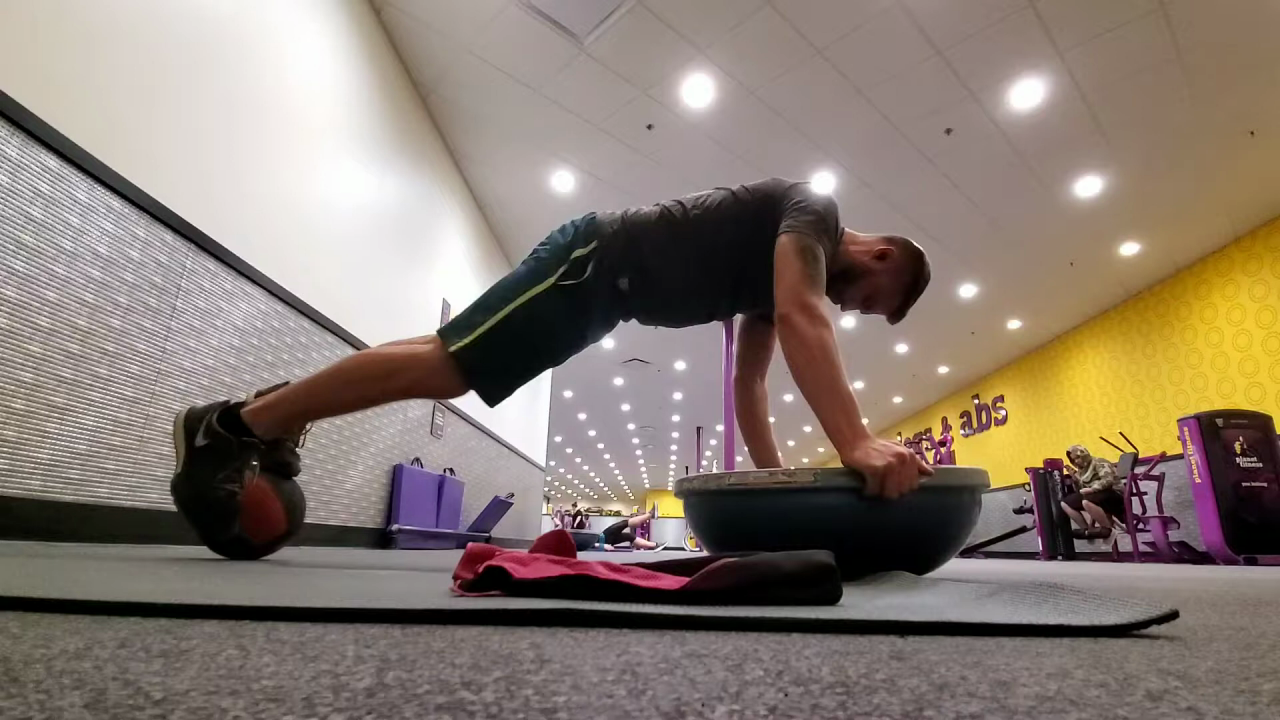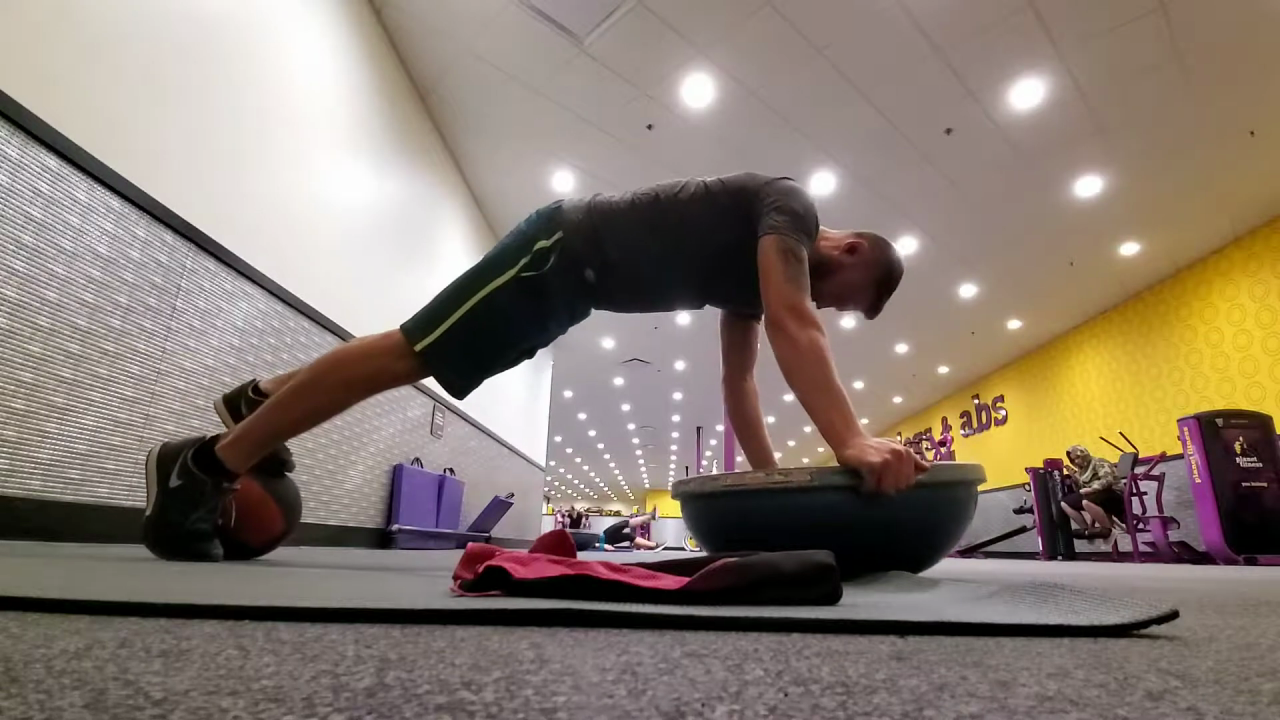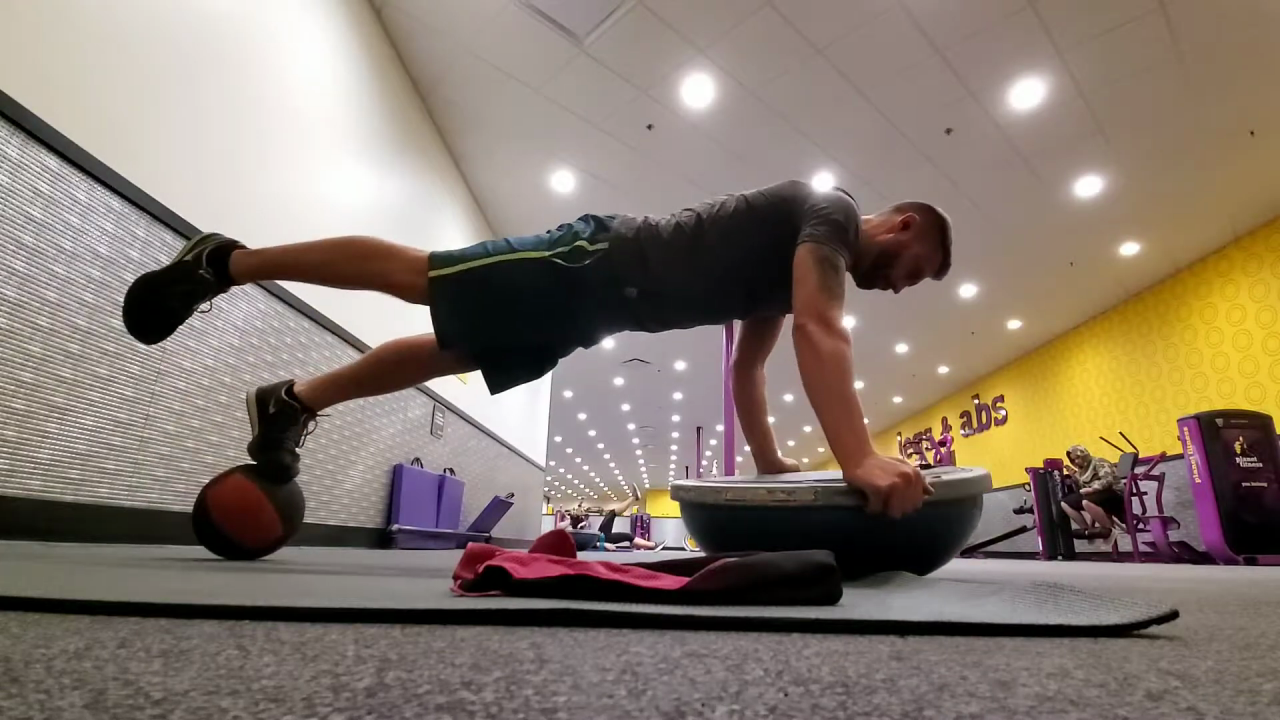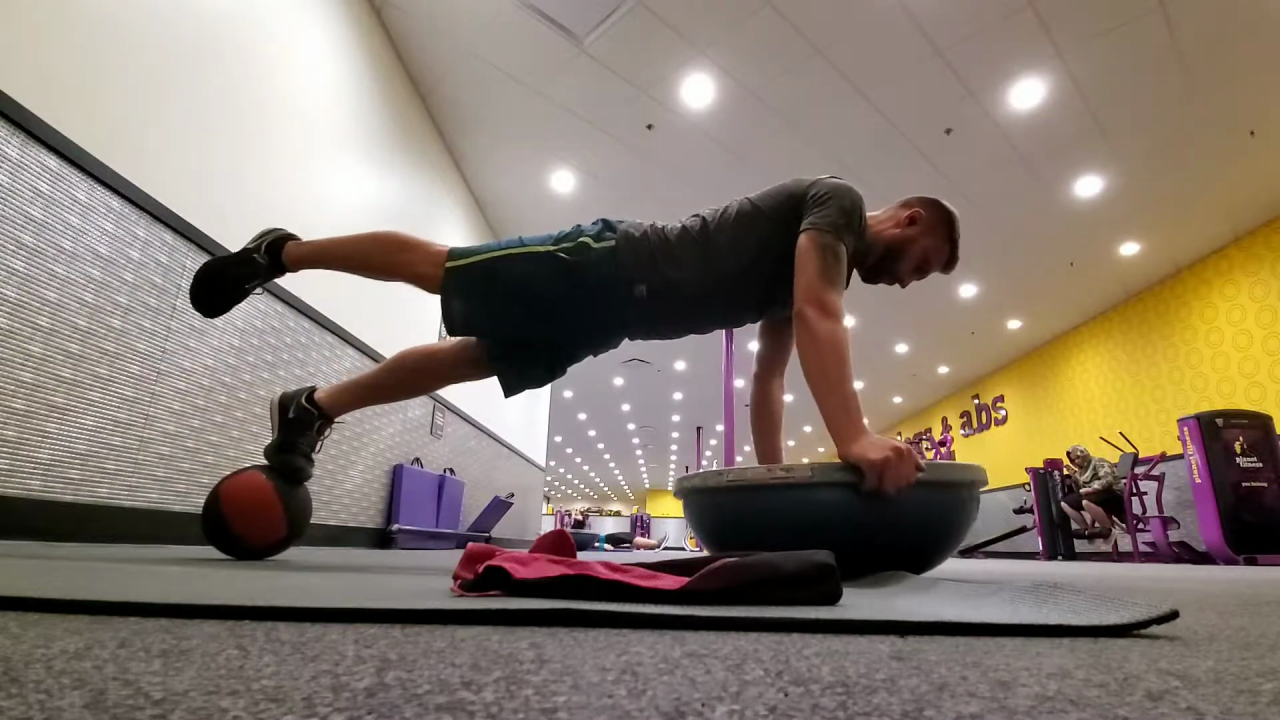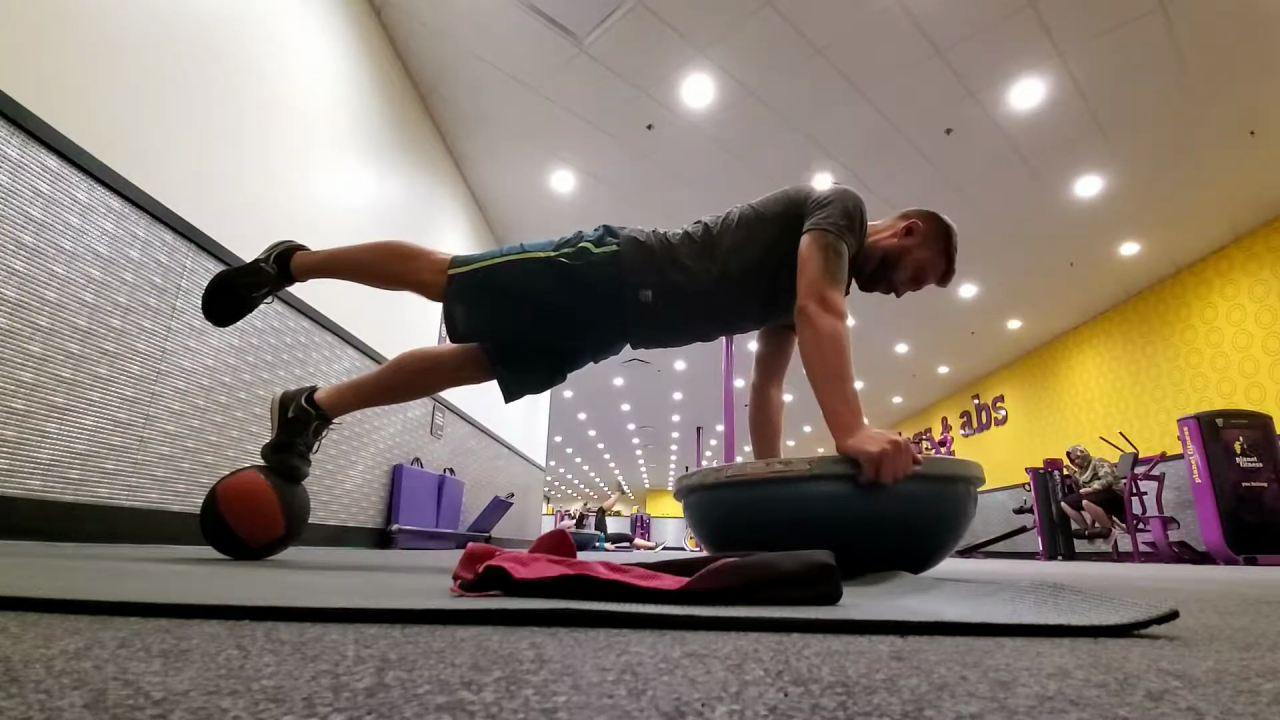
dt=1s
person 1, frame 1
left shoulder: (789, 268)
right shoulder: (812, 213)
left elbow: (746, 380)
right elbow: (801, 319)
left wrist: (775, 478)
right wrist: (855, 442)
left hip: (605, 290)
right hip: (595, 260)
left knee: (448, 361)
right knee: (444, 366)
left ankle: (283, 408)
right ankle: (232, 424)
person 1, frame 2
left shoulder: (754, 276)
right shoulder: (789, 207)
left elbow: (737, 377)
right elbow: (792, 323)
left wrist: (771, 477)
right wrist: (850, 442)
left hip: (578, 281)
right hip: (562, 252)
left knee: (414, 355)
right knee: (407, 351)
left ankle: (259, 397)
right ankle: (206, 462)
person 1, frame 3
left shoulder: (799, 264)
right shoulder: (829, 214)
left elbow: (745, 367)
right elbow: (818, 332)
left wrist: (770, 466)
right wrist: (859, 460)
left hip: (600, 301)
right hip: (596, 264)
left knee: (446, 354)
right knee: (409, 273)
left ankle: (292, 400)
right ankle: (223, 263)
person 1, frame 4
left shoulder: (828, 269)
right shoulder: (838, 204)
left elbow: (767, 374)
right elbow: (815, 315)
left wrist: (772, 474)
right wrist: (854, 439)
left hip: (613, 315)
right hip: (605, 270)
left knee: (464, 358)
right knee: (431, 265)
left ankle: (315, 405)
right ankle: (281, 252)
person 1, frame 5
left shoulder: (825, 276)
right shoulder: (837, 208)
left elbow: (765, 383)
right elbow: (818, 308)
right wrist: (852, 431)
left hip: (612, 322)
right hip: (606, 275)
left knee: (464, 362)
right knee: (436, 274)
left ankle: (314, 405)
right ankle: (289, 262)
